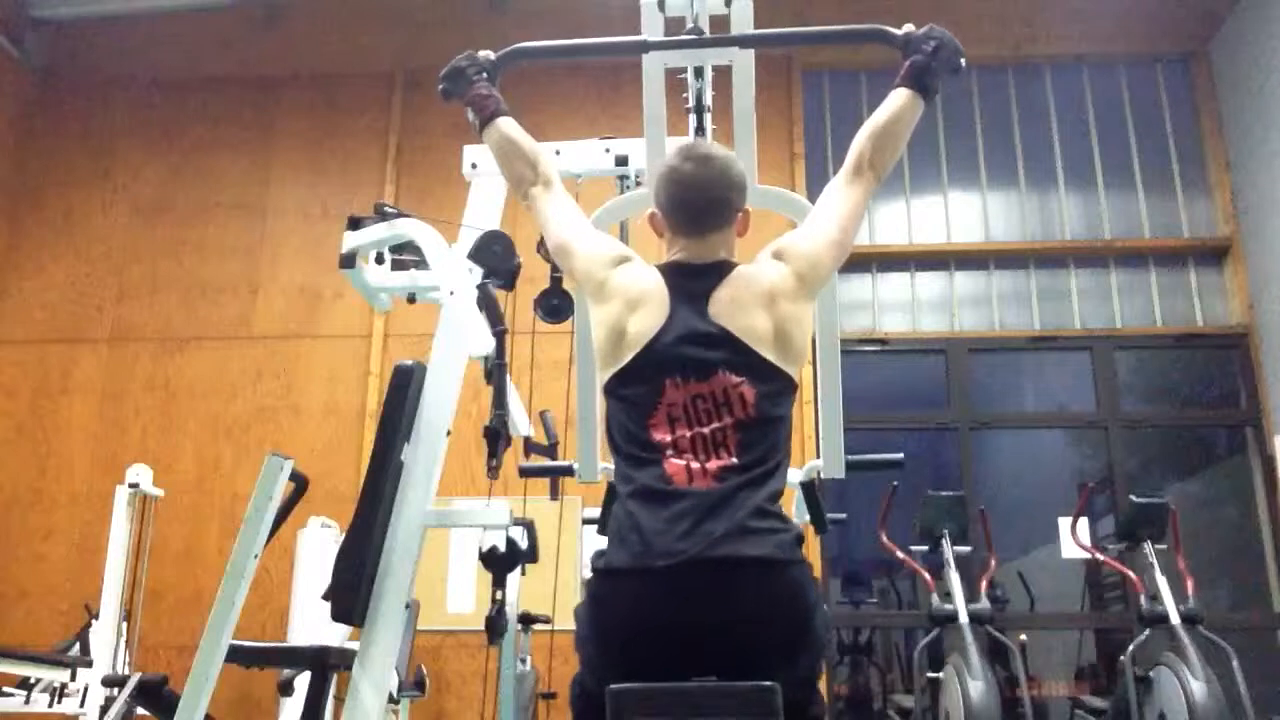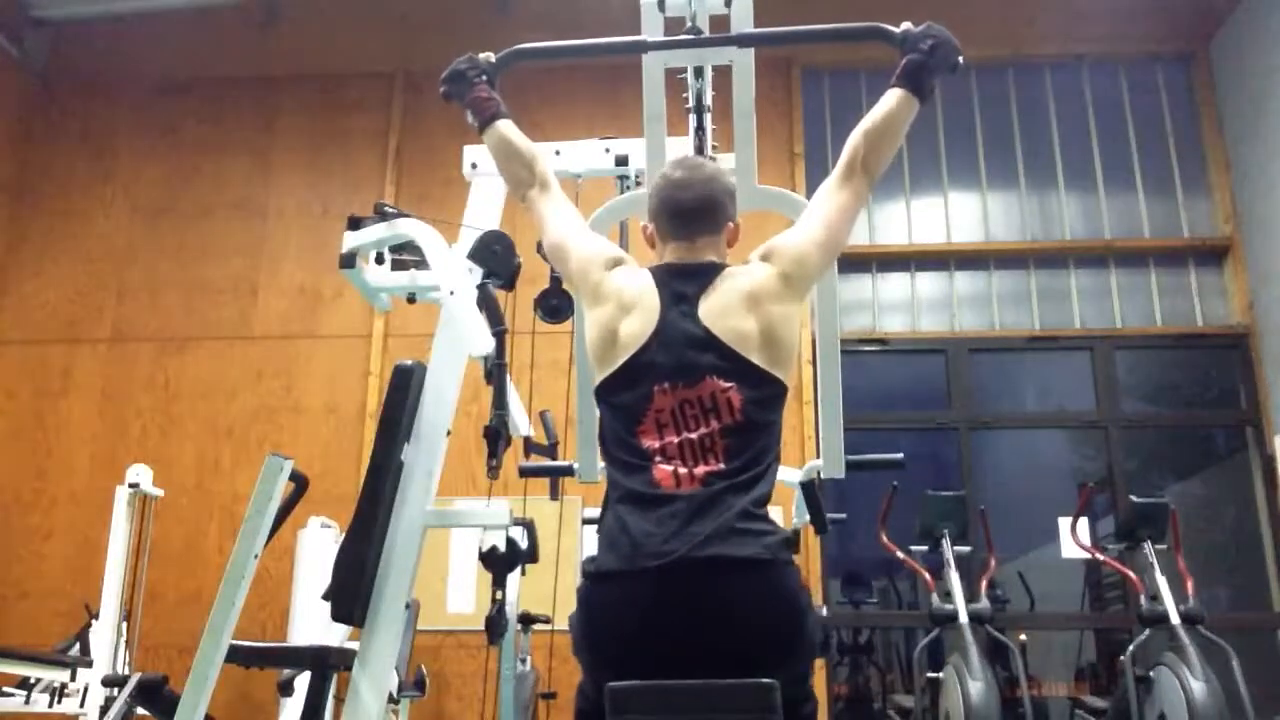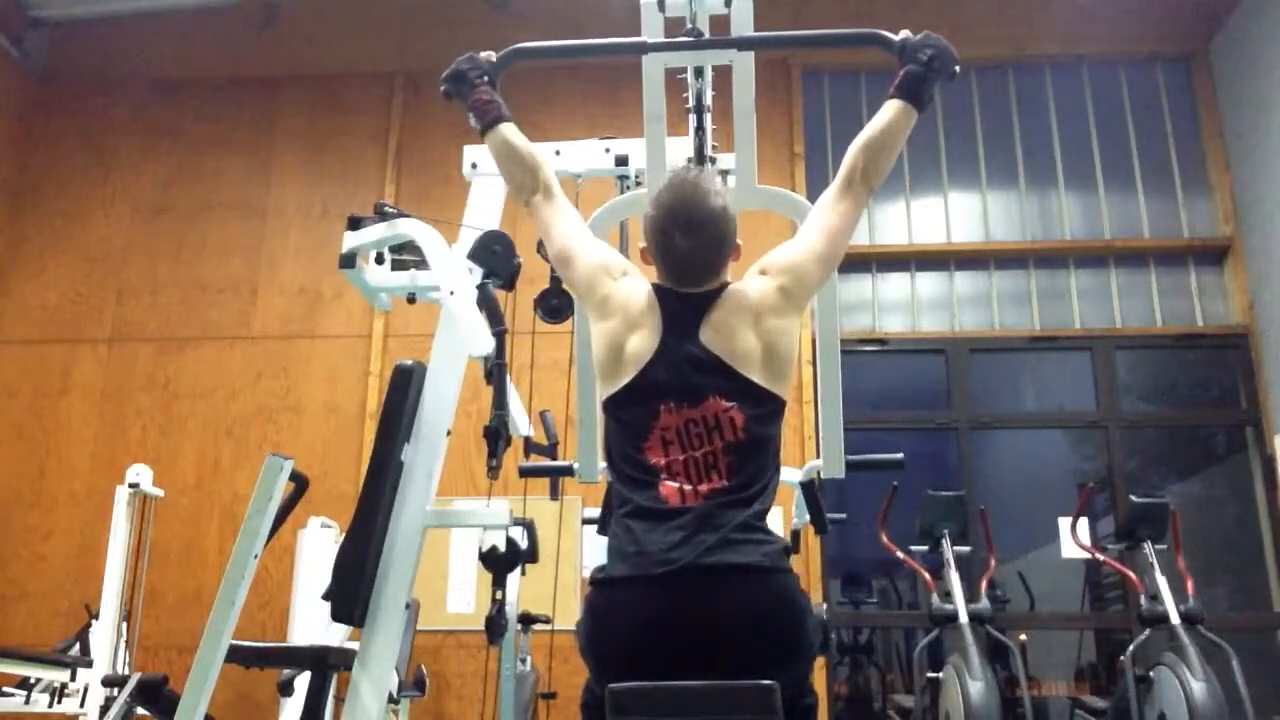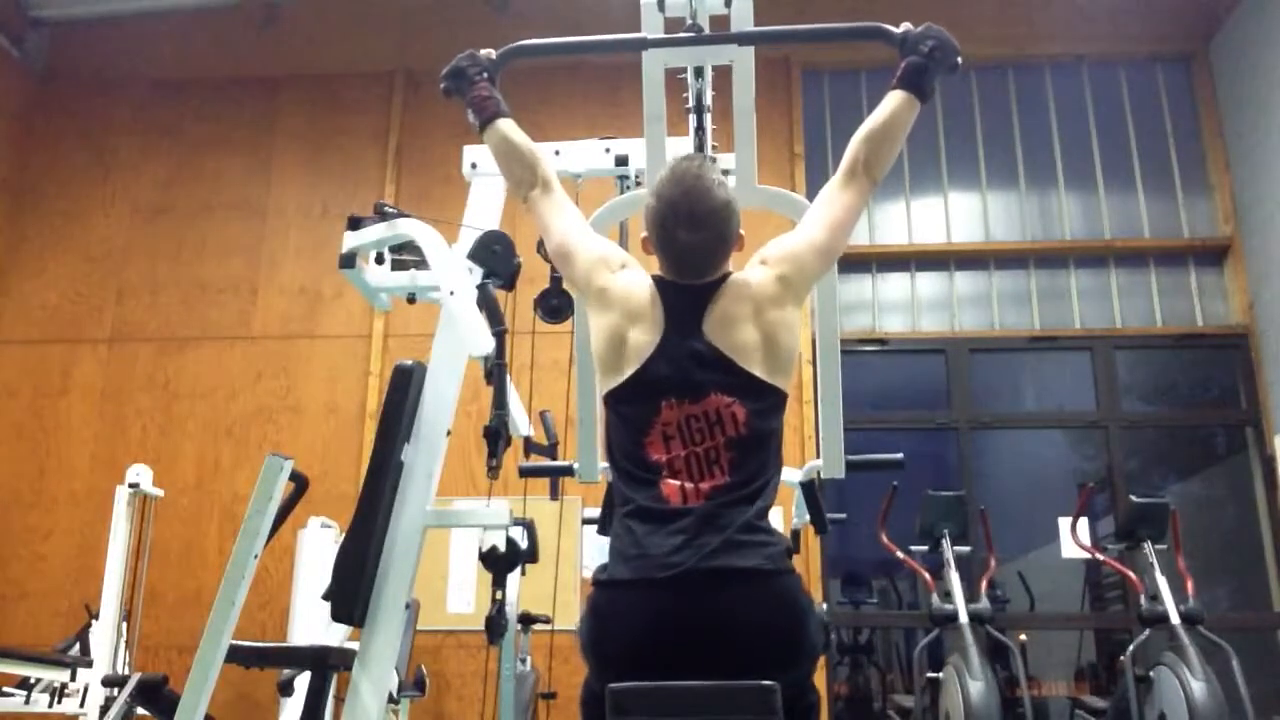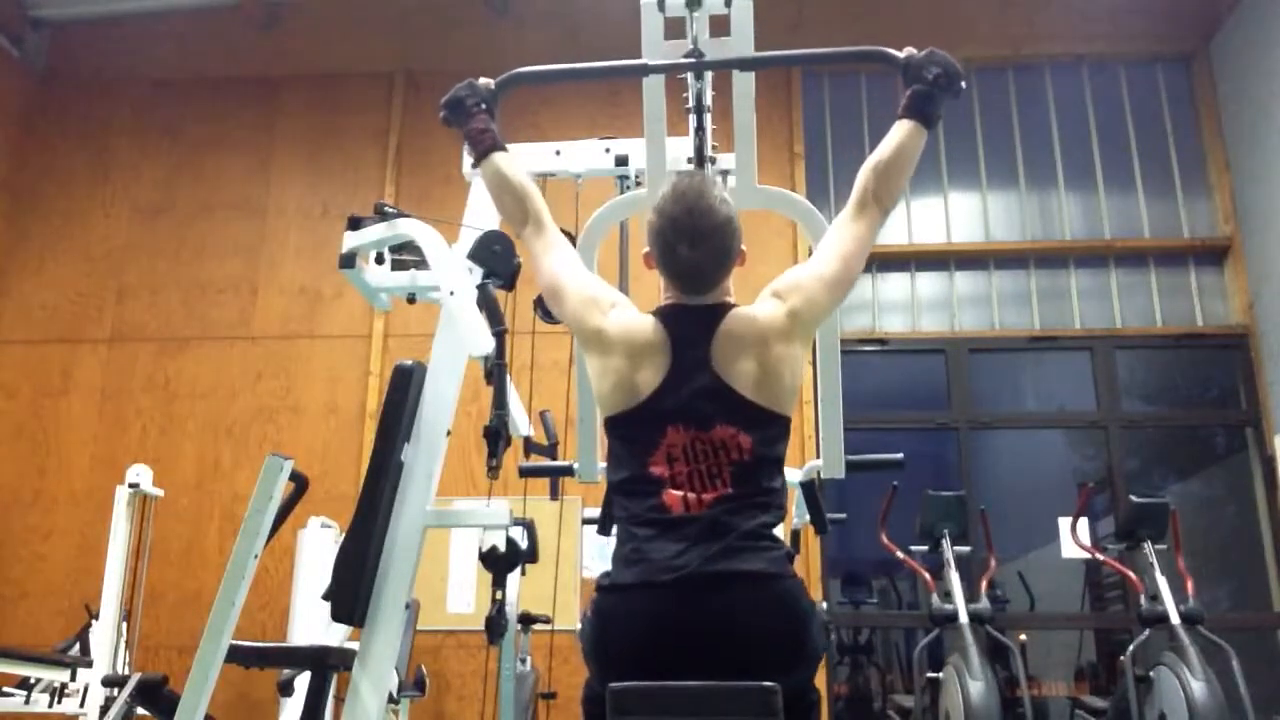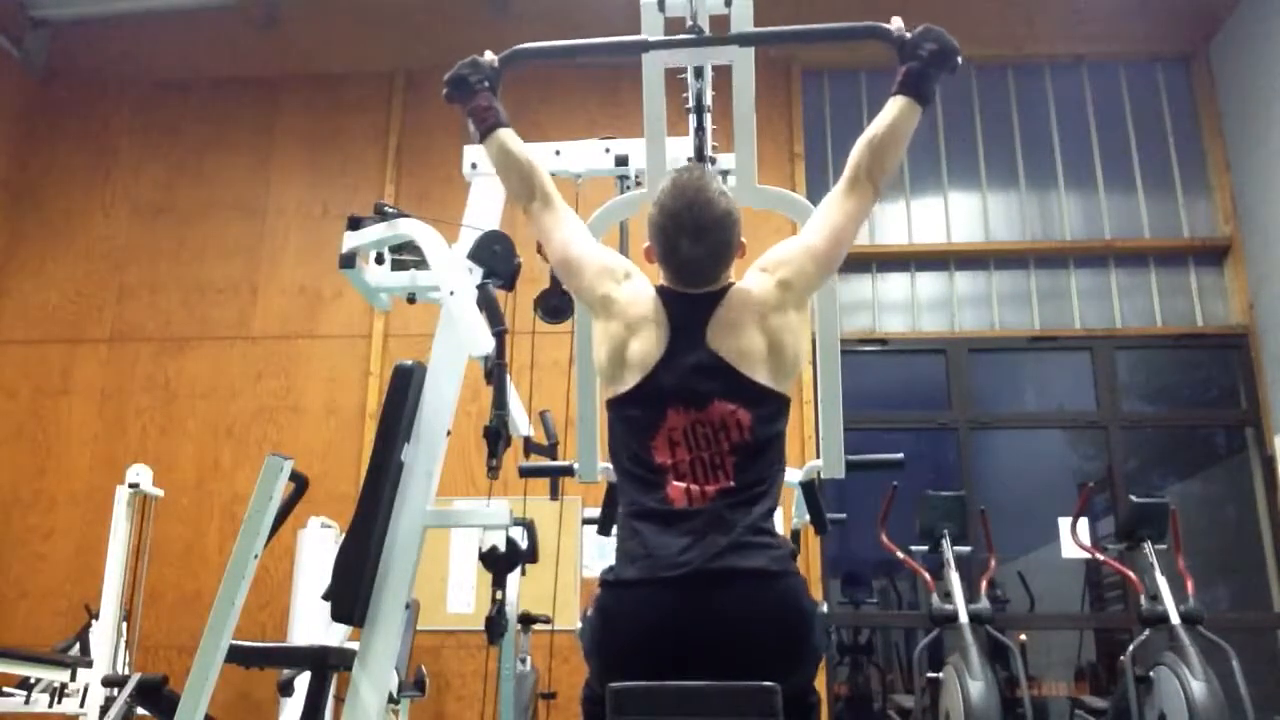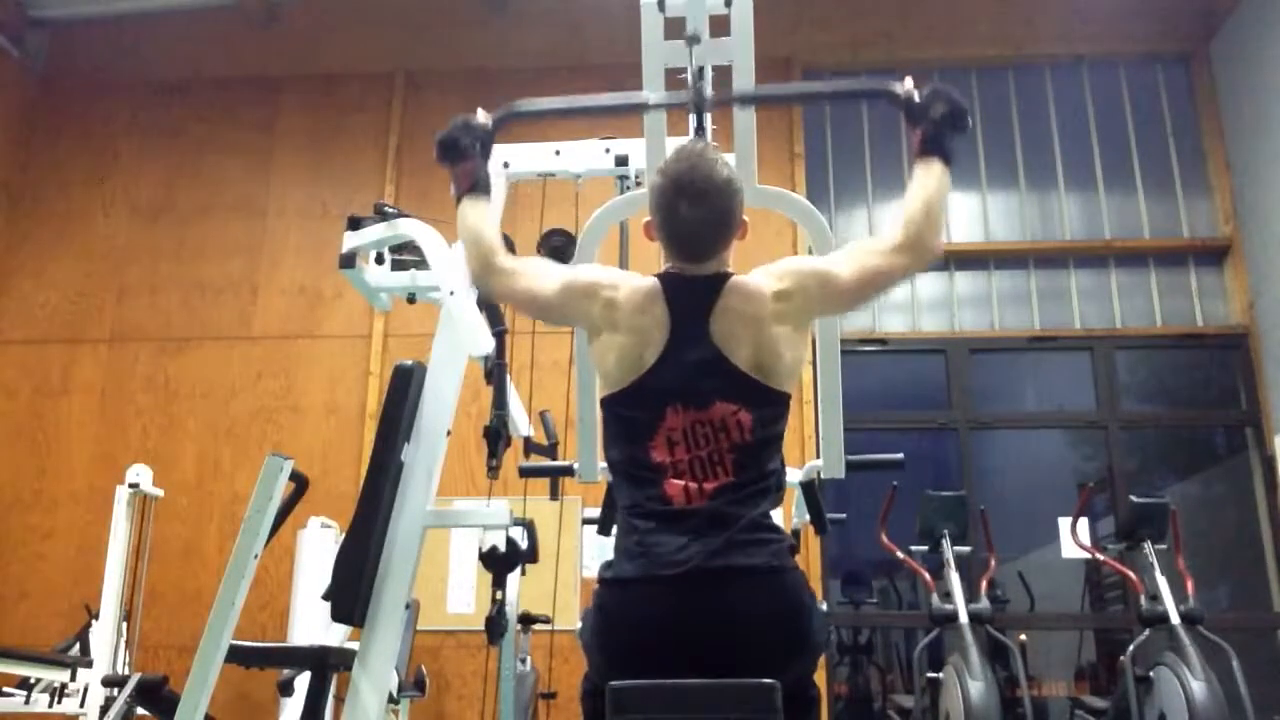
dt=0.5s
person 1, frame 1
left shoulder: (617, 286)
right shoulder: (782, 284)
left elbow: (538, 182)
right elbow: (862, 170)
left wrist: (483, 100)
right wrist: (919, 78)
left hip: (635, 590)
right hip: (765, 586)
person 1, frame 2
left shoulder: (611, 292)
right shoulder: (769, 288)
left elbow: (536, 184)
right elbow: (855, 171)
left wrist: (484, 105)
right wrist: (912, 77)
left hip: (625, 596)
right hip: (753, 592)
person 1, frame 3
left shoulder: (617, 305)
right shoulder: (768, 304)
left elbow: (540, 193)
right elbow: (853, 184)
left wrist: (486, 105)
right wrist: (913, 86)
left hip: (631, 605)
right hip: (756, 601)
person 1, frame 4
left shoulder: (617, 301)
right shoulder: (770, 296)
left elbow: (539, 186)
right elbow: (856, 174)
left wrist: (484, 101)
right wrist: (913, 77)
left hip: (632, 606)
right hip: (759, 604)
person 1, frame 5
left shoulder: (613, 334)
right shoulder: (777, 327)
left elbow: (535, 224)
right elbow: (866, 206)
left wrist: (481, 131)
right wrist: (921, 103)
left hip: (636, 613)
right hip: (762, 610)
person 1, frame 6
left shoulder: (622, 309)
right shoulder: (771, 304)
left elbow: (540, 198)
right elbow: (860, 182)
left wrist: (485, 111)
right wrist: (914, 82)
left hip: (638, 607)
right hip: (762, 604)
person 1, frame 7
left shoulder: (609, 305)
right shoulder: (782, 300)
left elbow: (489, 267)
right elbow: (916, 245)
left wrist: (472, 173)
right wrist: (931, 142)
left hip: (637, 605)
right hip: (762, 600)
